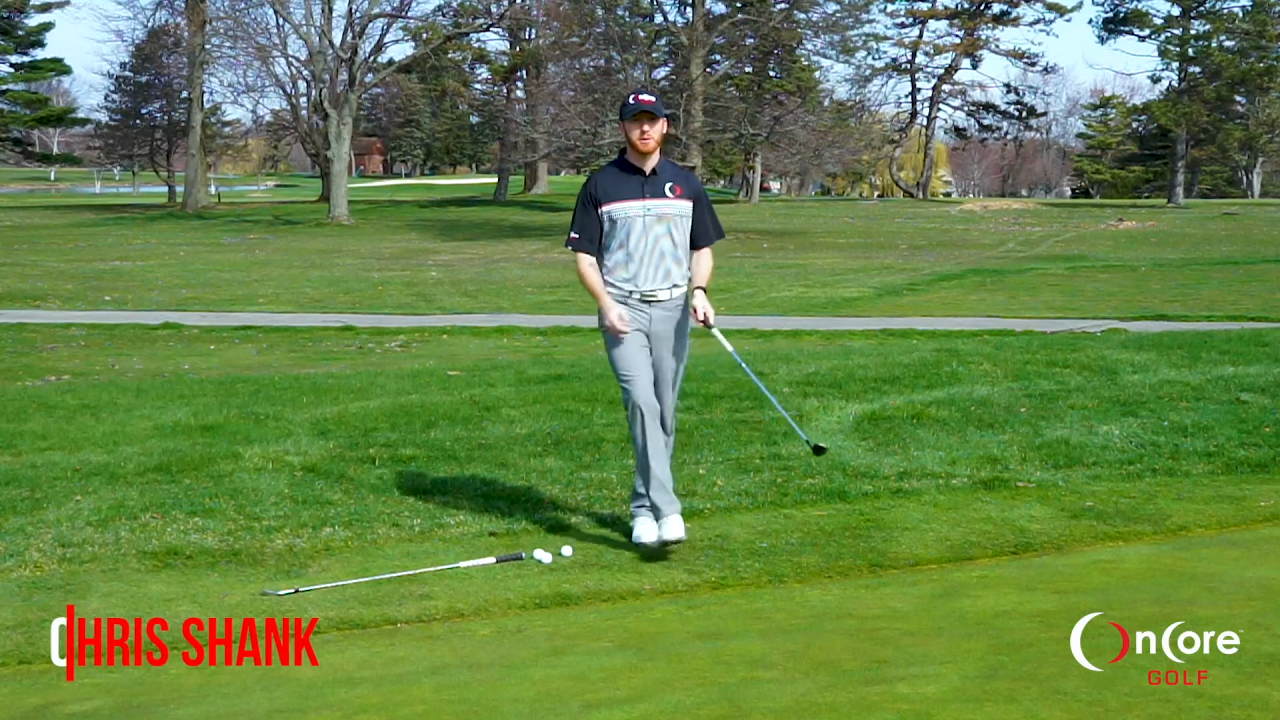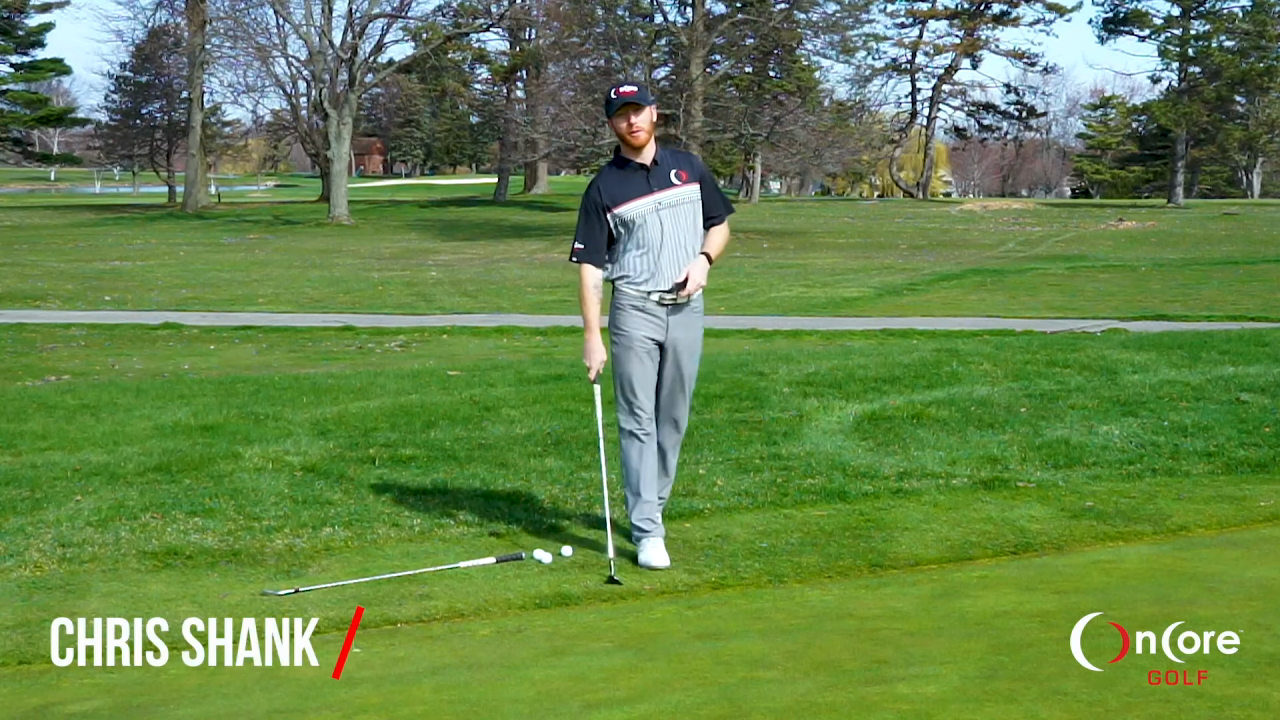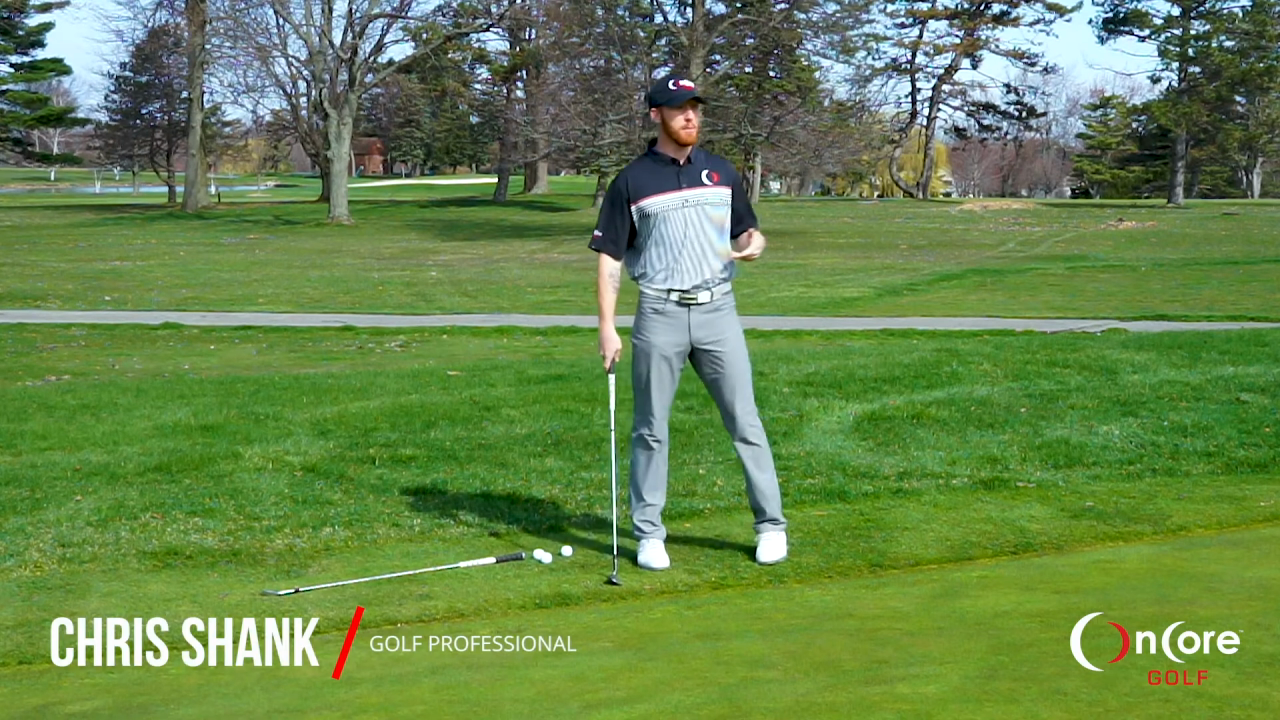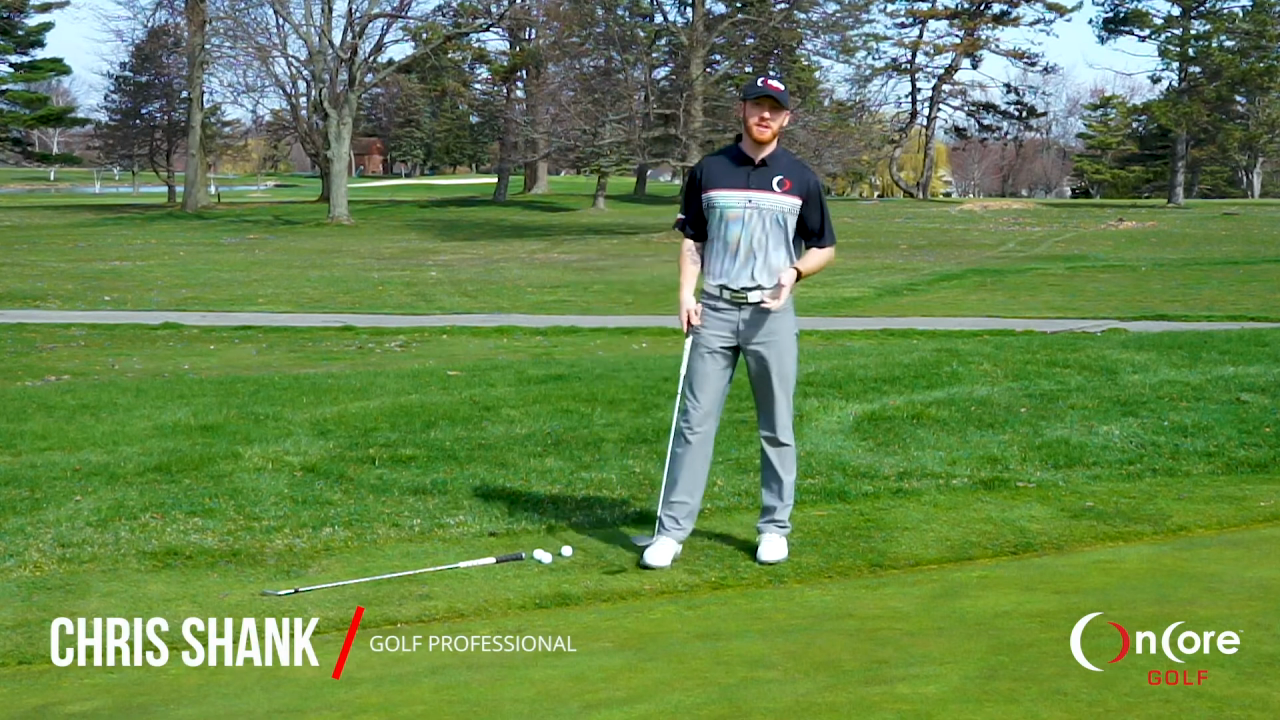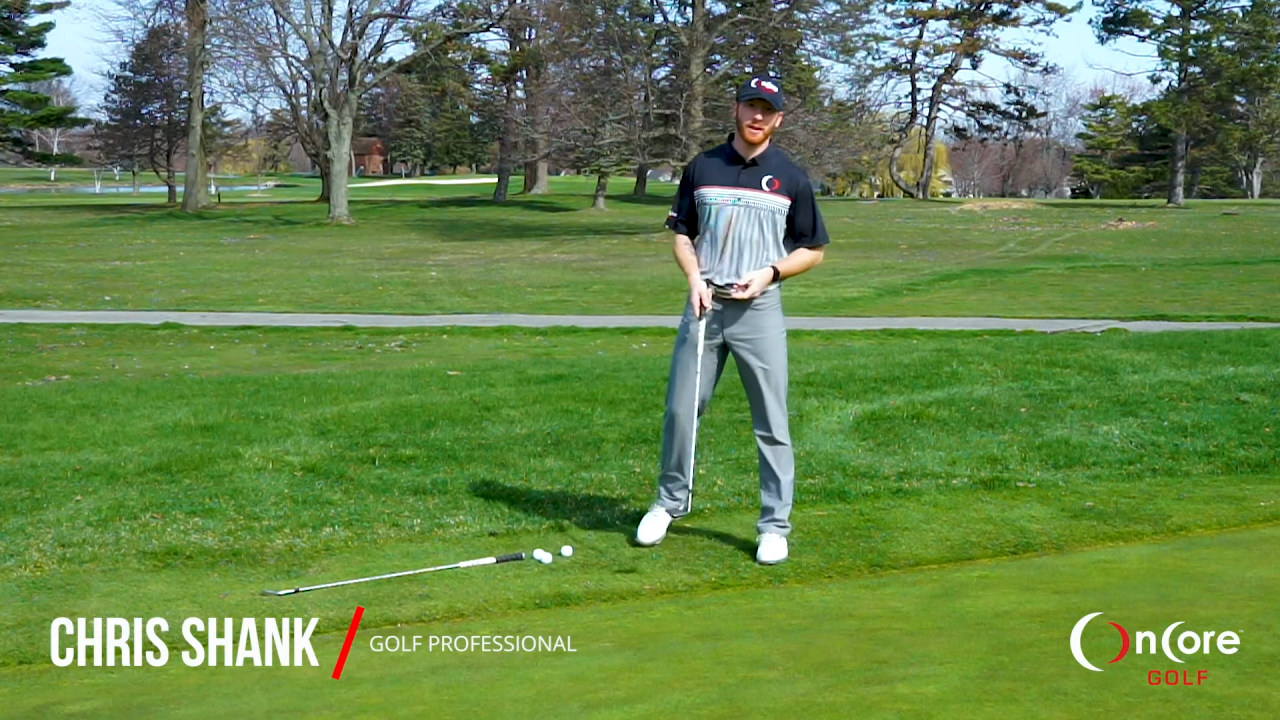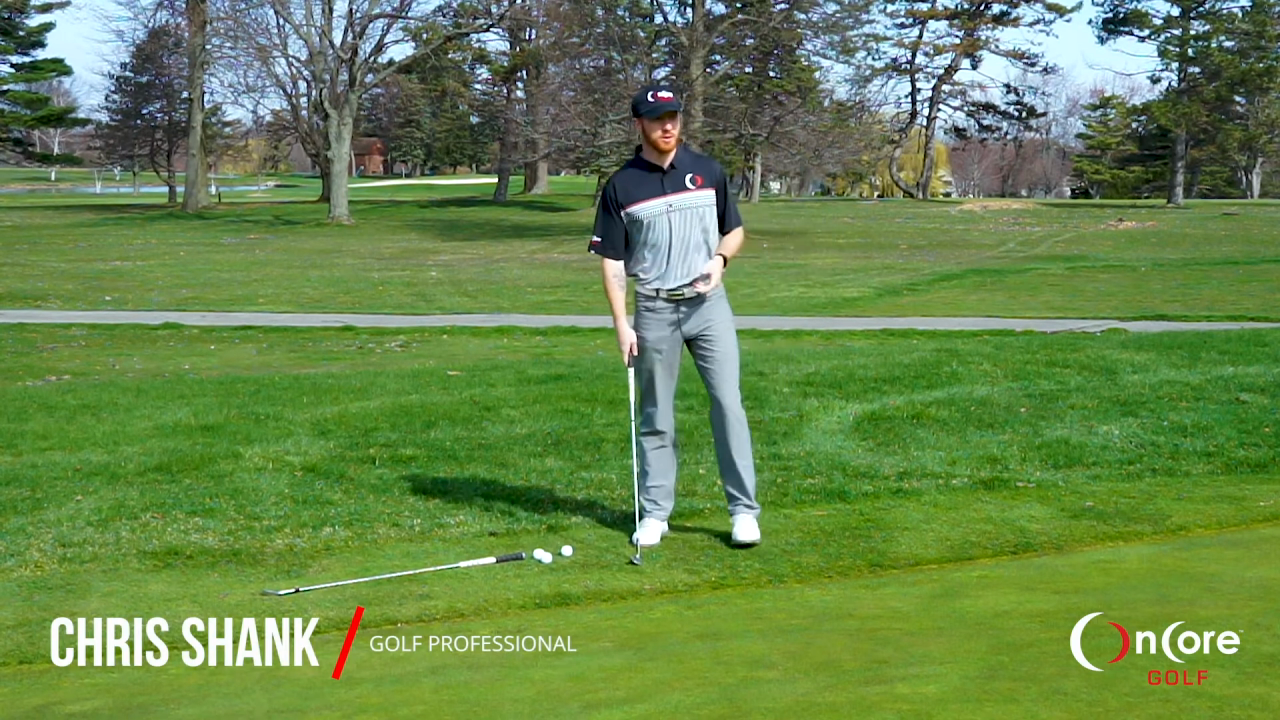
dt=0.7s
person 1, frame 1
left shoulder: (686, 184)
right shoulder: (600, 184)
left elbow: (702, 250)
right elbow: (584, 255)
left wrist: (698, 291)
right wrist: (604, 302)
left hip: (671, 311)
right hip: (622, 312)
left knee: (663, 415)
right knee: (640, 401)
left ankle: (644, 510)
right ankle: (667, 510)
person 1, frame 2
left shoulder: (689, 167)
right shoulder: (603, 188)
left elbow: (720, 225)
right elbow: (590, 266)
left wrist: (703, 260)
right wrist: (592, 337)
left hip: (685, 310)
right hip: (633, 312)
left knee: (672, 420)
right knee: (637, 423)
left ankle: (651, 504)
right ankle: (648, 532)
person 1, frame 3
left shoulder: (722, 171)
right shoulder: (631, 180)
left elbow: (745, 229)
right elbow: (610, 256)
left wrist: (752, 244)
right wrist: (606, 327)
left hip: (718, 312)
right hip: (659, 315)
left knee: (744, 423)
right knee: (651, 429)
left ankle: (770, 523)
right ankle: (648, 532)
person 1, frame 4
left shoulder: (802, 178)
right shoulder: (707, 171)
left elbow: (823, 247)
right elbow: (692, 240)
left wrist: (795, 273)
right wrist: (685, 293)
left hip: (770, 315)
right hip: (715, 311)
left knee: (776, 427)
right knee: (695, 421)
left ankle: (774, 527)
right ankle: (670, 530)
person 1, frame 5
left shoulder: (791, 178)
right shoulder: (701, 168)
left elbow: (812, 249)
right elbow: (682, 234)
left wrist: (769, 272)
right wrist: (694, 279)
left hip: (760, 311)
right hip: (706, 307)
left knee: (771, 424)
right knee: (681, 410)
left ankle: (775, 526)
right ankle: (669, 501)
person 1, frame 6
left shoulder: (709, 172)
right shoulder: (620, 186)
left elbow: (734, 230)
right elbow: (612, 260)
left wrist: (720, 259)
right wrist: (621, 325)
left hip: (707, 304)
right hip: (653, 310)
left knee: (728, 405)
right knee: (655, 417)
left ankle: (743, 508)
right ankle: (655, 512)
